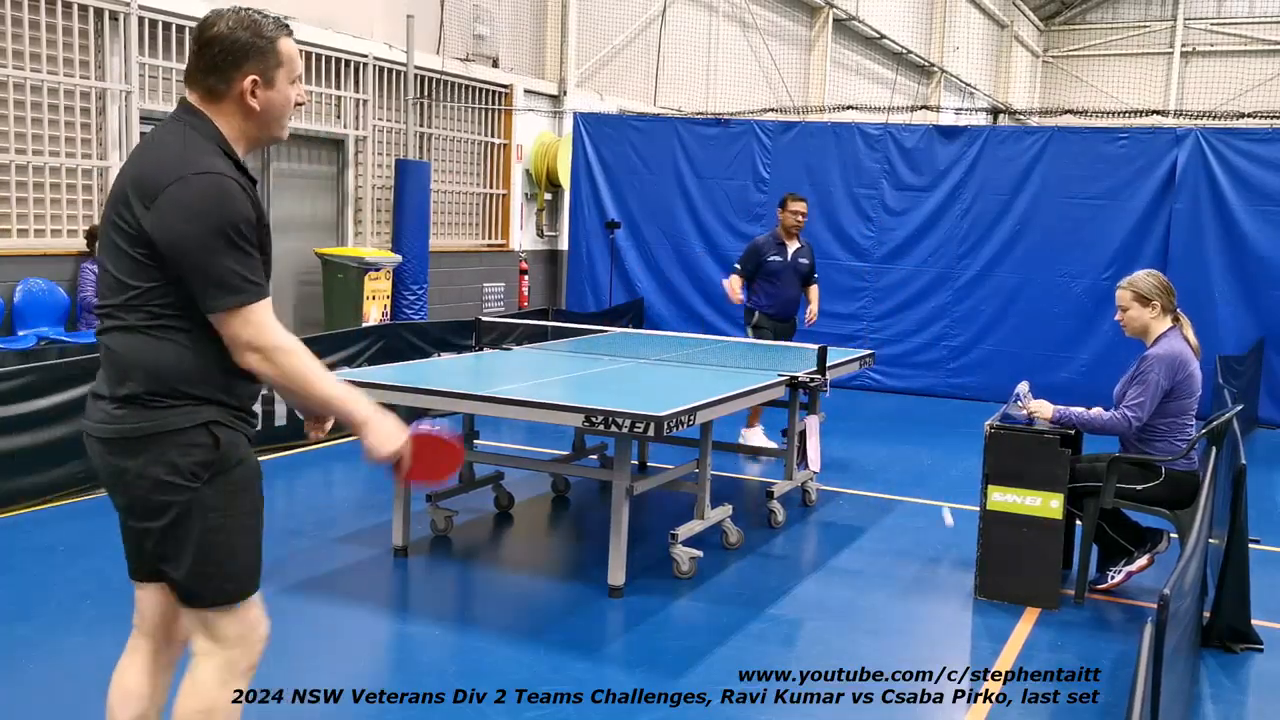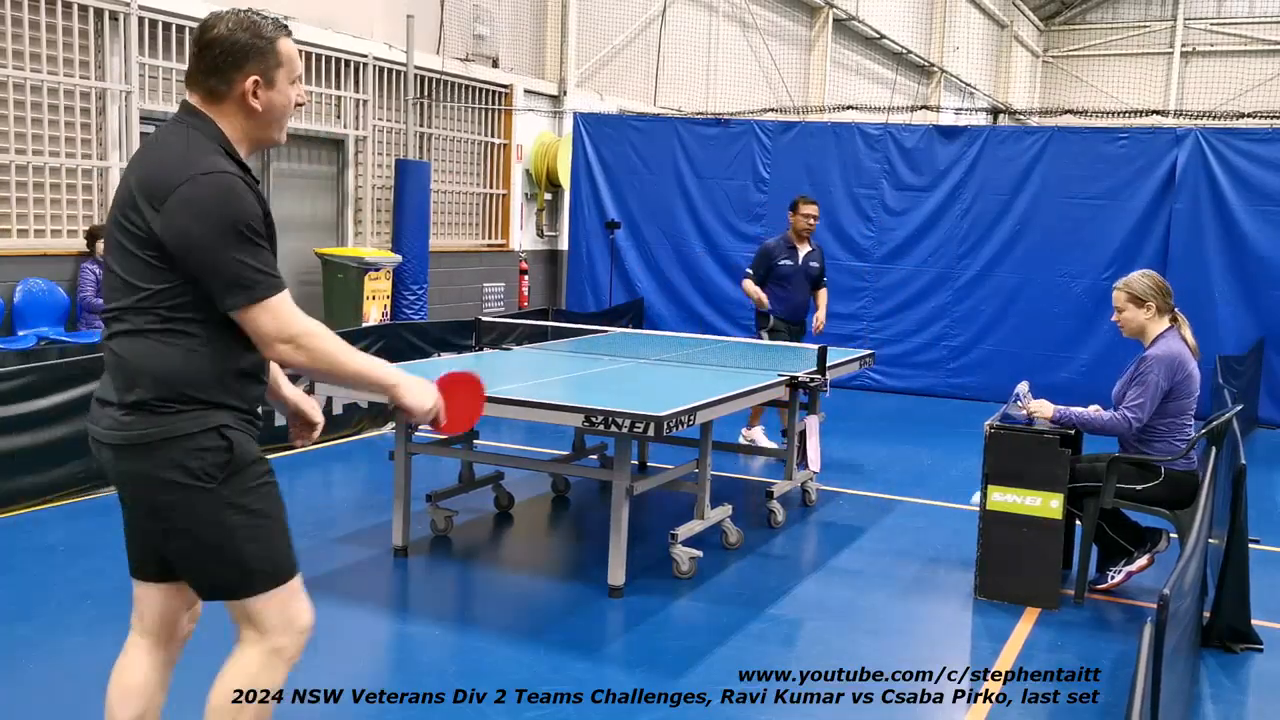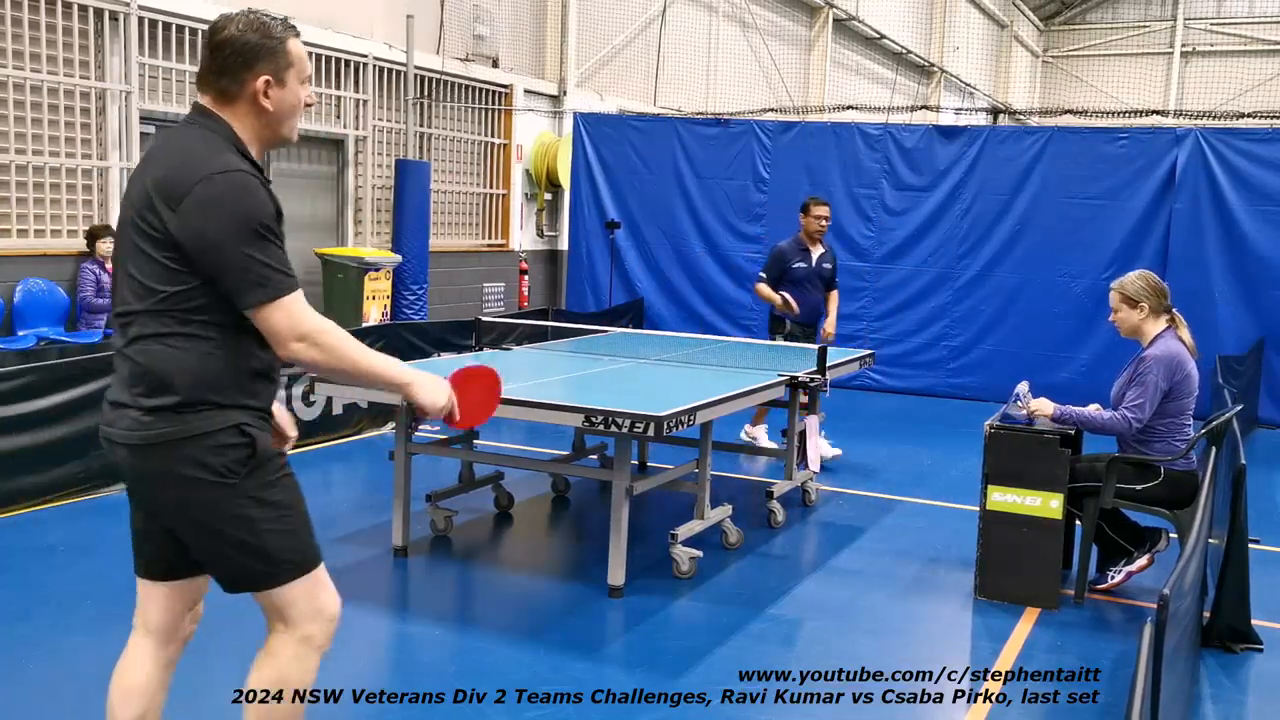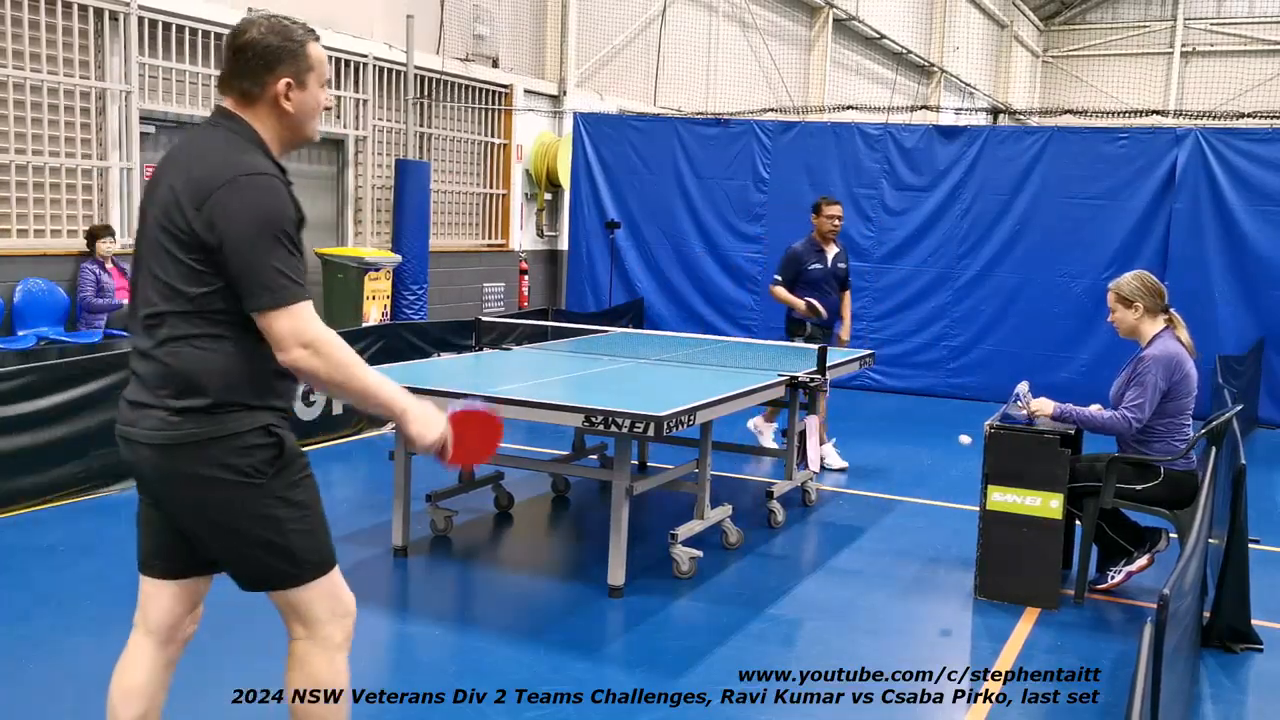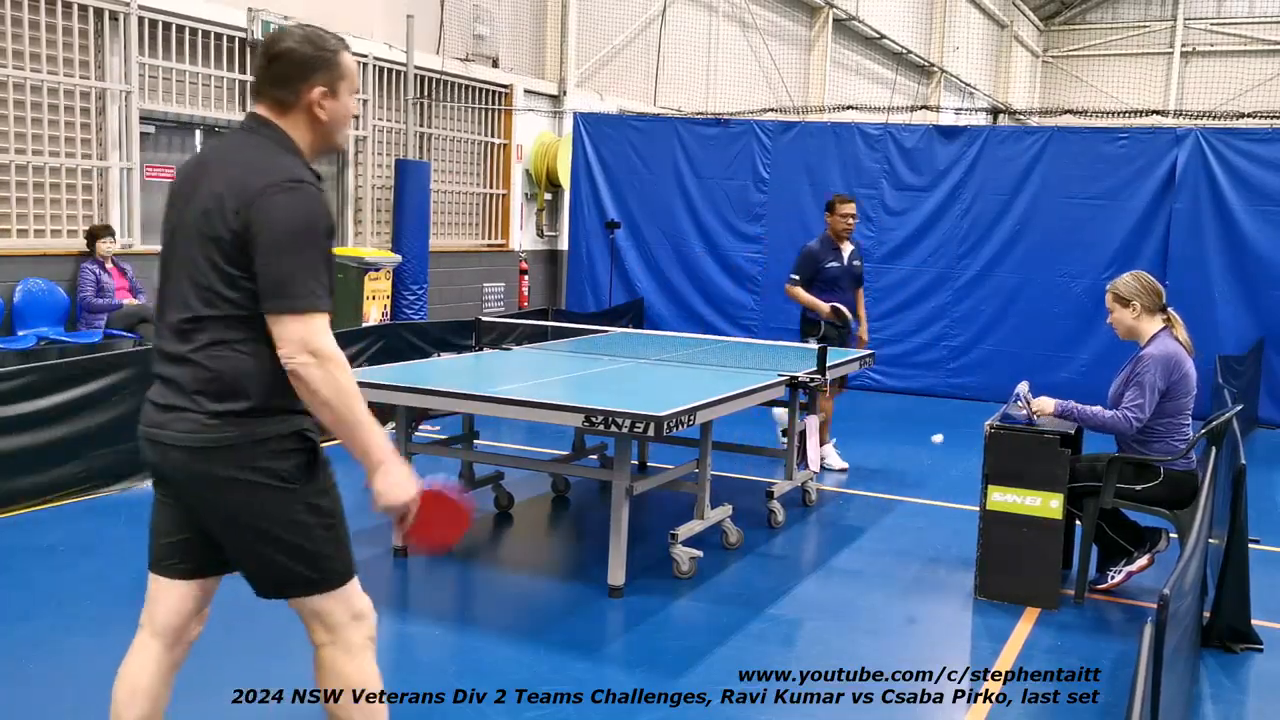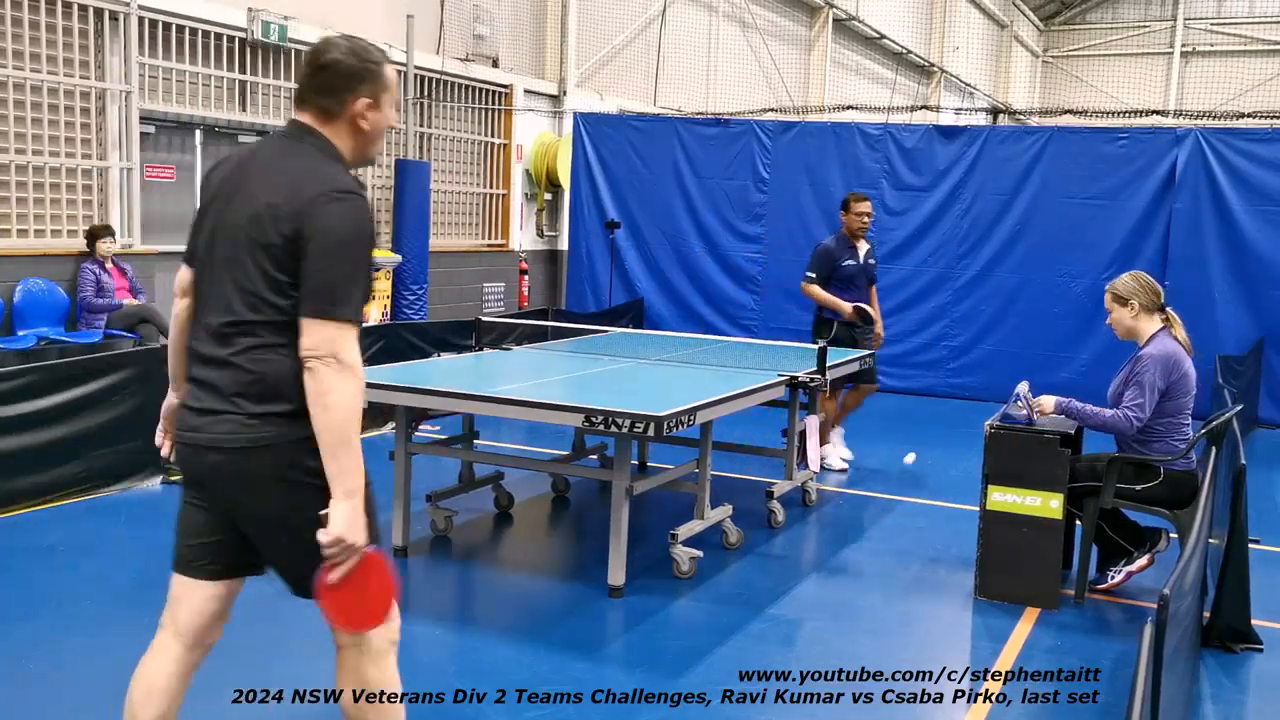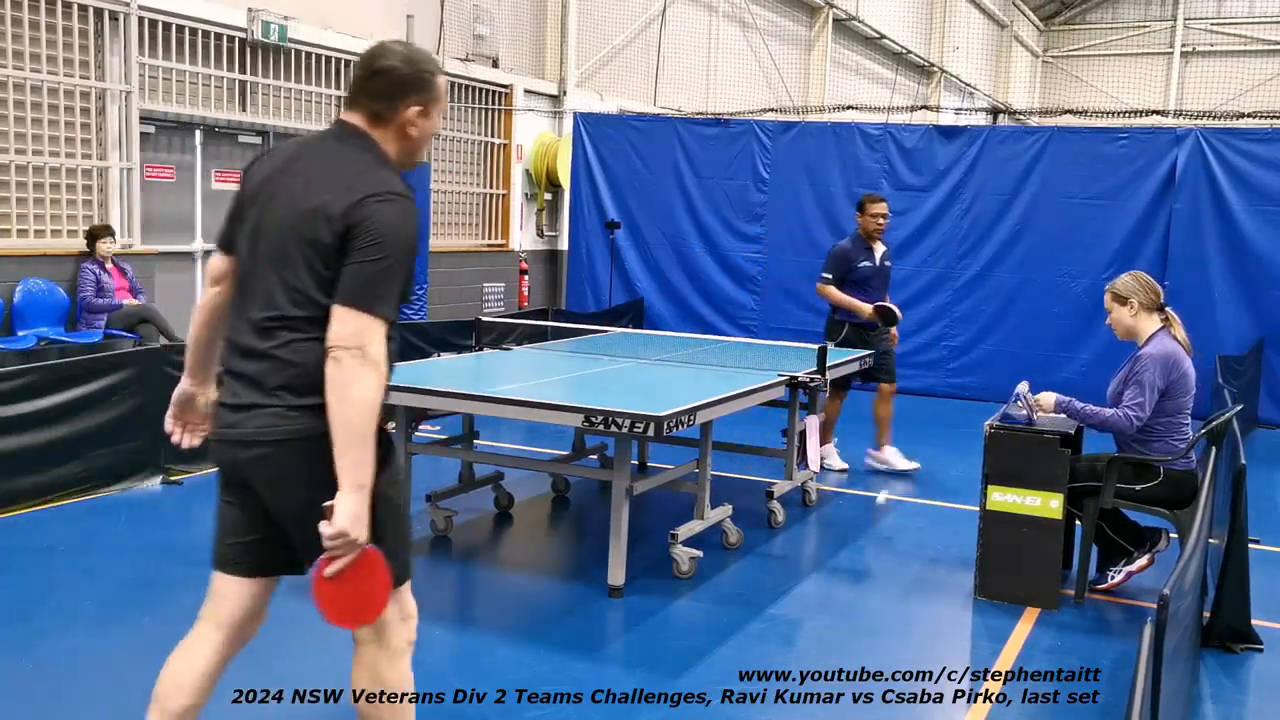
dt=0.1s
person 1, frame 1
left shoulder: (180, 156)
right shoulder: (200, 185)
right elbow: (256, 342)
left wrist: (311, 388)
right wrist: (365, 415)
left hip: (142, 428)
right hip: (177, 437)
left knee: (161, 631)
right knee: (234, 638)
person 1, frame 2
left shoulder: (181, 155)
right shoulder: (206, 184)
right elbow: (282, 333)
left wrist: (283, 393)
right wrist: (397, 385)
left hip: (149, 430)
right hip: (188, 441)
left knee: (159, 631)
right knee: (280, 624)
person 1, frame 3
left shoulder: (179, 155)
right shoulder: (221, 183)
right elbow: (295, 334)
left wrist: (259, 404)
right wrist: (411, 383)
left hip: (150, 428)
right hip: (203, 440)
left knee: (163, 627)
right knee: (309, 613)
person 1, frame 4
left shoulder: (192, 156)
right shoulder: (248, 184)
right elbow: (298, 342)
right wrist: (404, 409)
left hip: (164, 430)
right hip: (224, 441)
left knee: (162, 628)
right knee: (325, 616)
person 1, frame 5
left shoulder: (206, 165)
right shoulder: (287, 191)
right elbow: (303, 351)
right wrist: (382, 461)
left hip: (181, 432)
right hip: (253, 446)
left knee: (168, 628)
right knee: (342, 625)
person 1, frame 6
left shoulder: (233, 170)
right shoulder: (337, 200)
left elbow: (188, 293)
right elbow: (327, 358)
left wrist: (182, 391)
right wrist: (349, 495)
left hip: (212, 434)
right hip: (282, 445)
left knee: (189, 629)
right knee: (370, 629)
person 1, frame 7
left shoulder: (273, 165)
right shoulder: (384, 203)
left elbow: (217, 284)
right elbow: (352, 353)
left wrist: (198, 380)
right wrist: (355, 493)
left hip: (241, 427)
right hip: (313, 439)
left knee: (227, 618)
right knee: (386, 624)
person 2, frame 1
left shoulder: (1163, 356)
right shoulder: (1165, 347)
left elbow: (1128, 421)
left wrist: (1058, 414)
right wrist: (1104, 416)
left hip: (1166, 476)
right hip: (1157, 465)
left knee: (1065, 479)
right knee: (1066, 467)
left ankle: (1139, 542)
right ankle: (1119, 557)
person 2, frame 2
left shoulder: (1161, 357)
right shoulder: (1163, 348)
left elbow: (1128, 423)
left wrist: (1059, 414)
right wrist: (1103, 415)
left hip: (1165, 477)
right hip: (1156, 466)
left knee: (1065, 479)
right knee: (1066, 467)
left ankle: (1139, 542)
right ankle: (1119, 556)
person 2, frame 3
left shoulder: (1160, 357)
right shoulder: (1160, 348)
left elbow: (1128, 423)
left wrist: (1059, 412)
right wrist: (1103, 413)
left hip: (1165, 477)
right hip: (1157, 466)
left knee: (1064, 479)
right knee: (1064, 467)
left ankle: (1139, 542)
right ankle: (1118, 557)
person 2, frame 4
left shoulder: (1159, 357)
right shoulder: (1158, 348)
left elbow: (1128, 423)
left wrist: (1060, 411)
right wrist: (1103, 413)
left hip: (1165, 477)
right hip: (1157, 466)
left knee: (1064, 479)
right knee: (1066, 468)
left ankle: (1139, 542)
right ankle: (1119, 556)
person 2, frame 5
left shoulder: (1158, 356)
right shoulder: (1157, 348)
left elbow: (1128, 422)
left wrist: (1062, 408)
right wrist: (1101, 414)
left hip: (1165, 477)
right hip: (1156, 466)
left knee: (1064, 478)
right knee: (1065, 467)
left ankle: (1139, 542)
right ankle: (1119, 555)
person 2, frame 6
left shoulder: (1157, 356)
right shoulder: (1156, 348)
left elbow: (1128, 422)
left wrist: (1063, 406)
right wrist: (1100, 415)
left hip: (1164, 477)
right hip: (1155, 466)
left knee: (1063, 479)
right knee: (1065, 468)
left ankle: (1139, 542)
right ankle: (1119, 555)
person 2, frame 7
left shoulder: (1156, 356)
right shoulder: (1155, 348)
left elbow: (1128, 421)
left wrist: (1062, 404)
right wrist: (1099, 417)
left hip: (1164, 477)
right hip: (1155, 466)
left knee: (1063, 478)
left ankle: (1139, 542)
right ankle: (1119, 556)
person 3, frame 1
left shoulder: (806, 250)
right shoulder: (760, 245)
left elbow: (811, 283)
right elbow: (737, 275)
left wrist: (813, 304)
right wrist: (734, 290)
left hip: (787, 323)
right hip: (760, 318)
left ankle: (750, 429)
right ankle: (752, 429)
person 3, frame 2
left shoulder: (817, 253)
right shoulder: (771, 248)
left elbow: (820, 288)
right elbow: (749, 280)
left wrist: (821, 311)
right wrist: (756, 294)
left hip: (797, 325)
right hip: (772, 322)
left ankle: (751, 430)
right ankle: (791, 435)
person 3, frame 3
left shoulder: (828, 254)
right shoulder: (784, 251)
left elbow: (832, 291)
right elbow: (761, 284)
left wrist: (830, 320)
right wrist: (777, 300)
left hip: (809, 328)
right hip: (786, 326)
left ankle: (754, 429)
right ankle: (815, 441)
person 3, frame 4
left shoulder: (841, 255)
right shoulder: (797, 252)
left elbow: (845, 292)
right elbow: (776, 287)
left wrist: (846, 324)
right wrist: (798, 304)
left hip: (826, 330)
right hip: (804, 329)
left ankle: (762, 422)
right ankle: (823, 447)
person 3, frame 5
left shoulder: (855, 252)
right shoulder: (813, 251)
right elbow: (791, 288)
left wrist: (862, 324)
right wrist: (819, 306)
left hip: (844, 330)
right hip: (819, 329)
left knee: (835, 386)
right knee: (827, 389)
left ankle: (789, 415)
right ankle: (824, 446)
person 3, frame 6
left shoulder: (869, 251)
right shoulder: (828, 248)
right elbow: (808, 286)
left wrist: (878, 321)
right wrist: (840, 305)
left hip: (859, 329)
right hip: (833, 328)
left knee: (867, 385)
right knee: (831, 389)
left ankle: (832, 427)
right ankle: (824, 447)
person 3, frame 7
left shoulder: (885, 252)
right shoulder: (844, 250)
right elbow: (823, 287)
left wrist: (891, 324)
right wrist: (859, 307)
left hip: (876, 332)
right hip: (846, 331)
left knee: (887, 389)
right knee: (837, 392)
left ankle: (882, 451)
right ankle: (824, 446)
